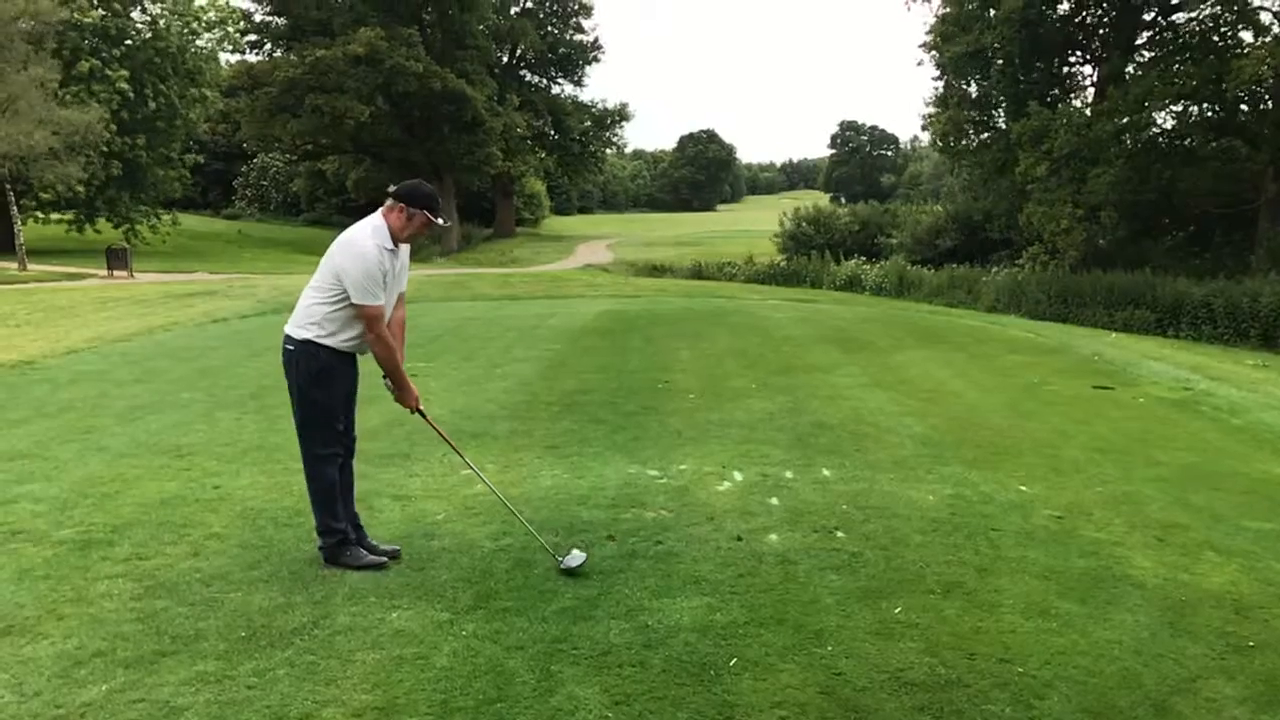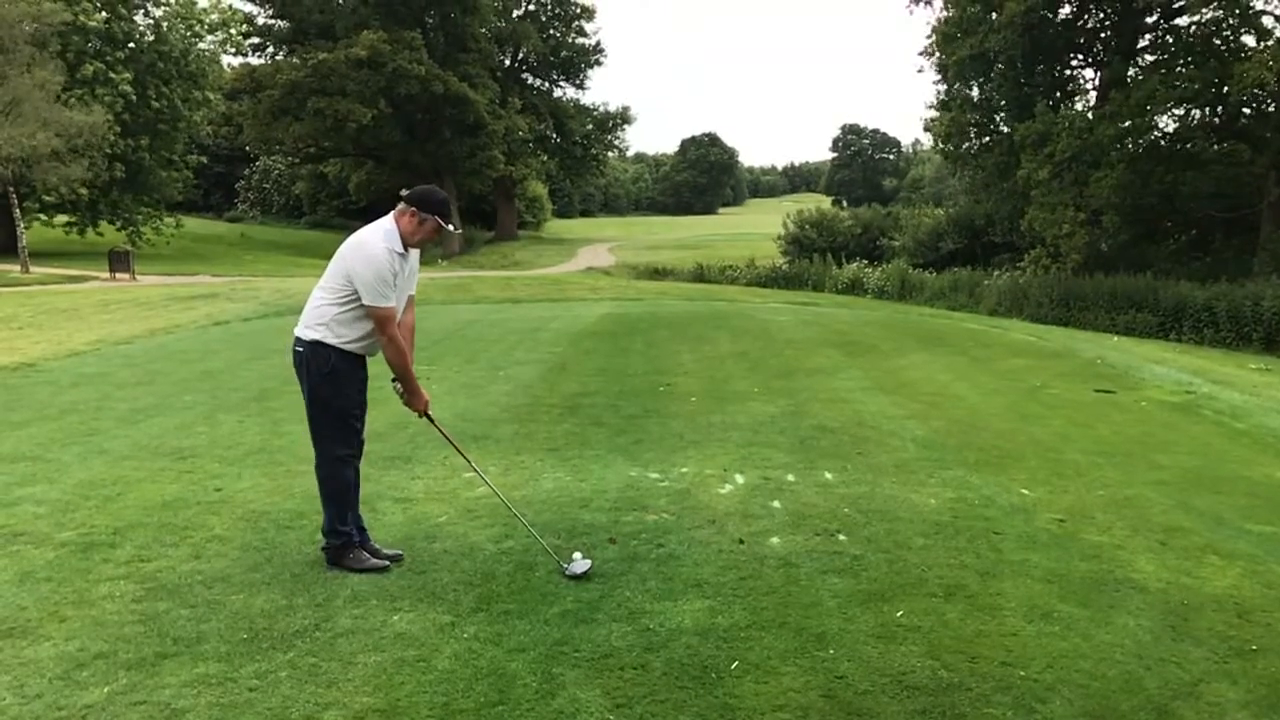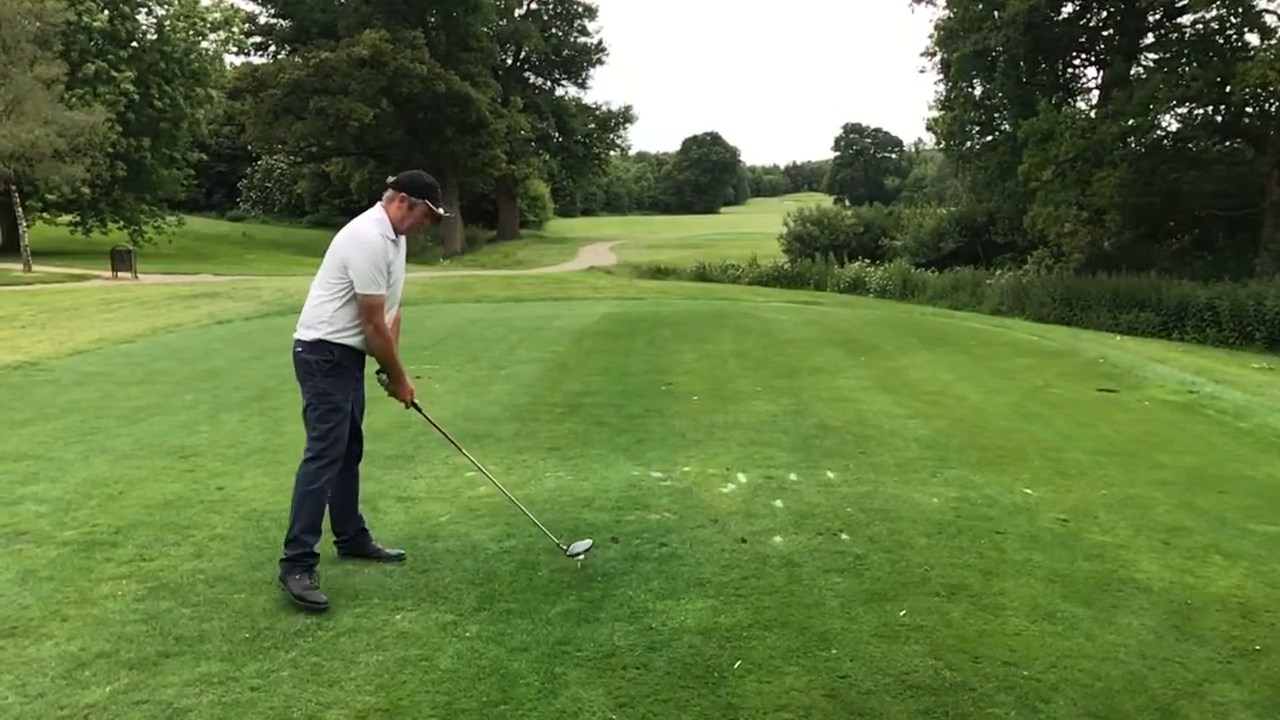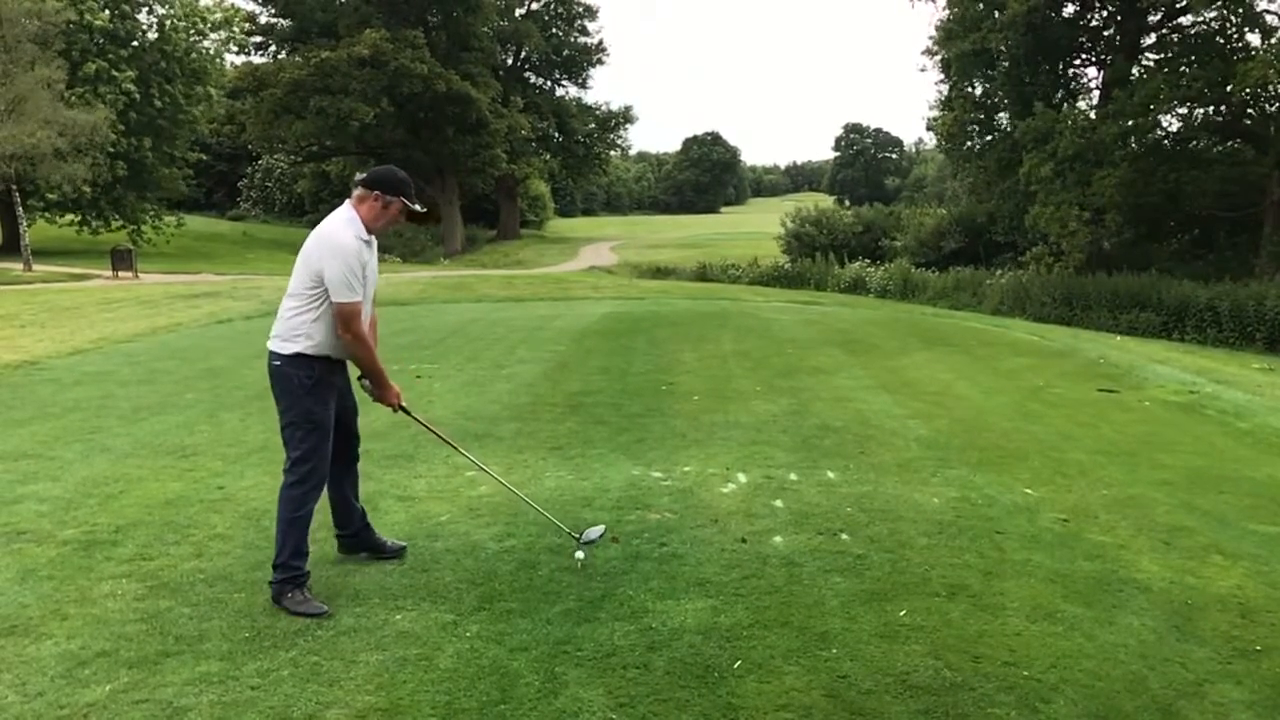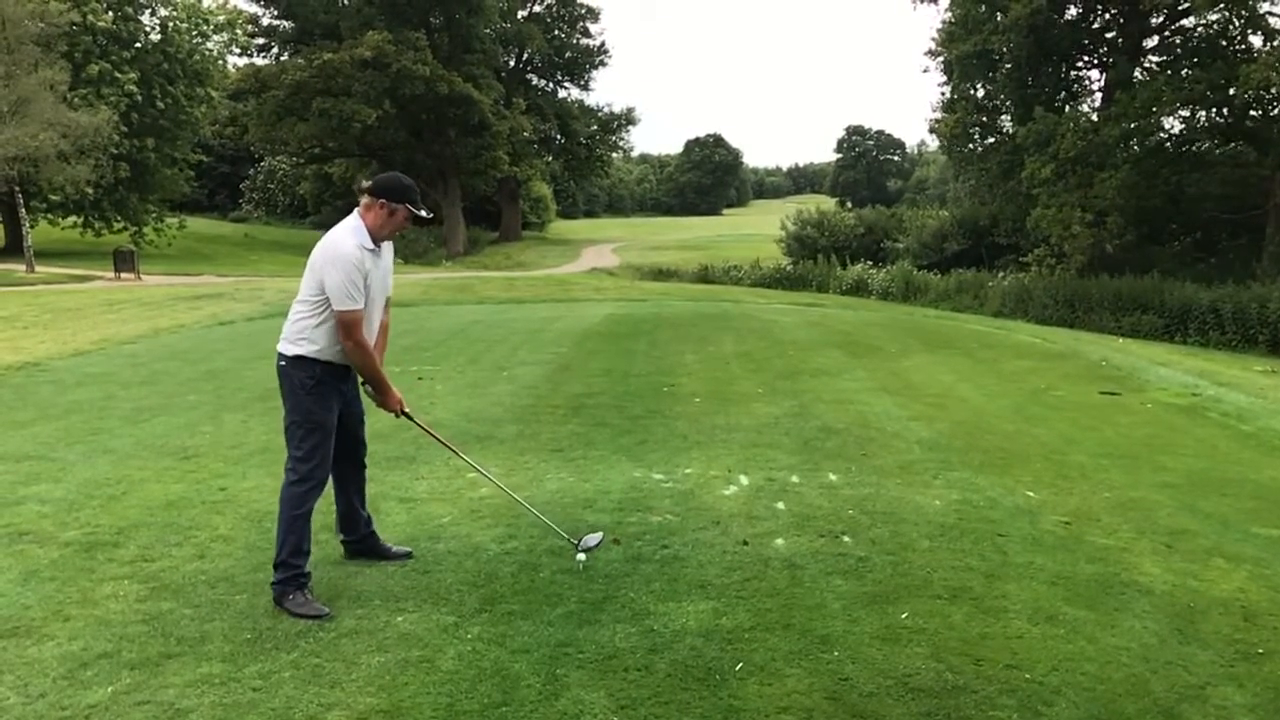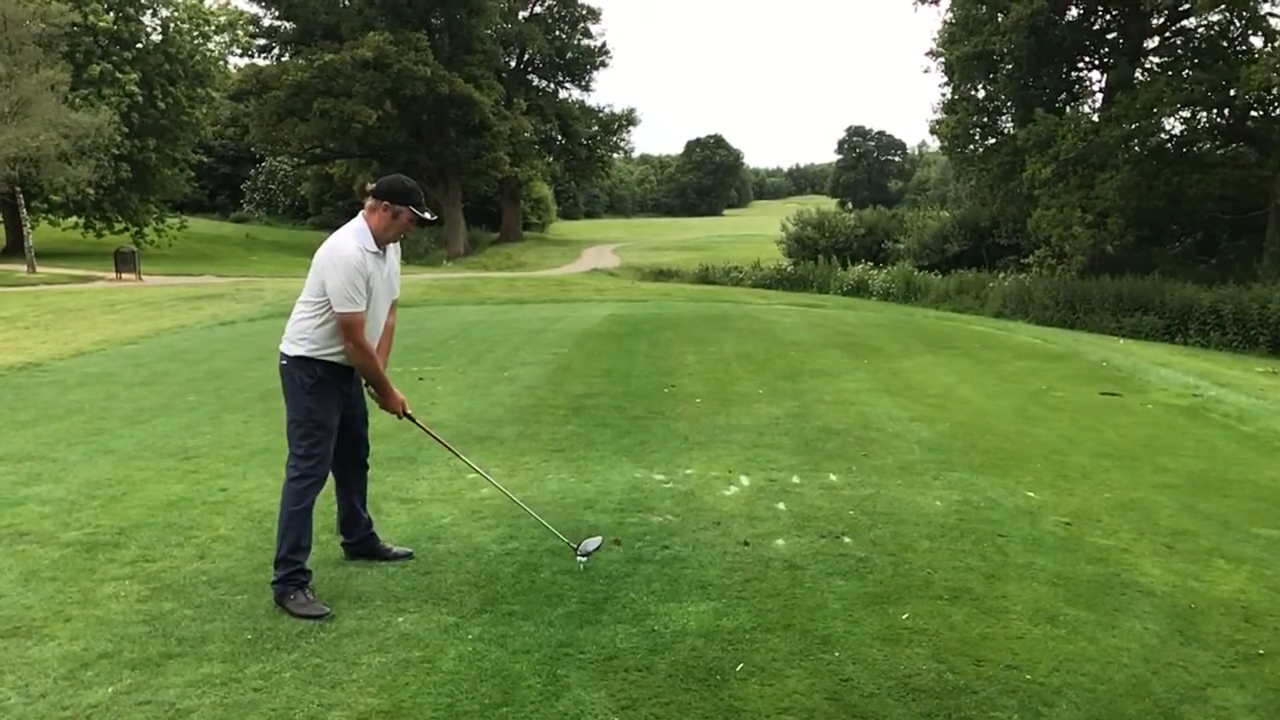
dt=0.5s
person 1, frame 1
left shoulder: (398, 244)
right shoulder: (365, 249)
left elbow: (395, 310)
right elbow: (376, 331)
left wrist: (399, 374)
right wrist: (403, 385)
left hip: (339, 352)
right hip: (313, 351)
left knee: (342, 447)
right knee: (323, 449)
left ankle: (350, 534)
right ankle: (335, 543)
person 1, frame 2
left shoulder: (408, 247)
right shoulder: (375, 251)
left elbow: (405, 315)
right elbow: (387, 333)
left wrist: (409, 378)
right wrist: (413, 388)
left hip: (347, 353)
right hip: (322, 351)
left knee: (349, 448)
right knee: (337, 449)
left ankle: (352, 537)
right ankle: (340, 544)
person 1, frame 3
left shoulder: (394, 237)
right shoulder: (368, 239)
left elbow: (392, 311)
right elbow: (374, 322)
left wrist: (392, 370)
right wrist: (399, 378)
left hip: (345, 354)
right hip: (325, 353)
left knee: (348, 451)
right knee: (325, 452)
left ankle: (351, 537)
right ankle: (297, 562)
person 1, frame 4
left shoulder: (362, 235)
right shoulder: (342, 242)
left elbow: (366, 313)
right elbow: (350, 331)
left wrist: (374, 373)
right wrist: (382, 383)
left hip: (326, 361)
right hip: (301, 364)
left knee: (344, 451)
right knee: (307, 469)
left ankle: (354, 534)
right ankle: (287, 580)
person 1, frame 5
left shoulder: (382, 244)
right shoulder: (345, 251)
left elbow: (380, 313)
right elbow: (352, 337)
left wrist: (377, 375)
right wrist: (384, 388)
left hip: (339, 366)
right hip: (308, 366)
left knee: (351, 456)
right knee: (308, 470)
left ankle: (359, 538)
right ankle: (289, 581)
person 1, frame 6
left shoulder: (389, 247)
right shoulder: (347, 254)
left elbow: (387, 315)
right elbow: (354, 339)
left wrist: (380, 376)
right wrist: (386, 391)
left hip: (344, 367)
right hip: (311, 366)
left knee: (354, 458)
right knee: (309, 469)
left ankle: (359, 539)
right ankle: (289, 581)
